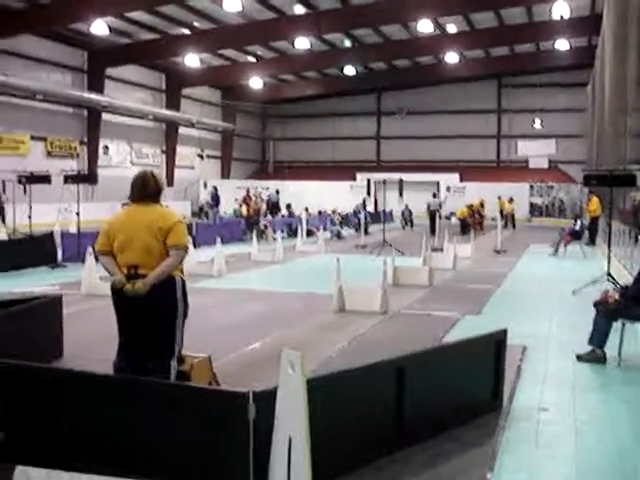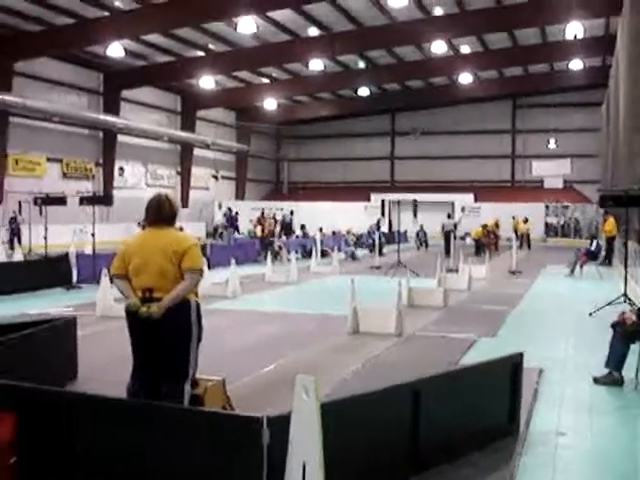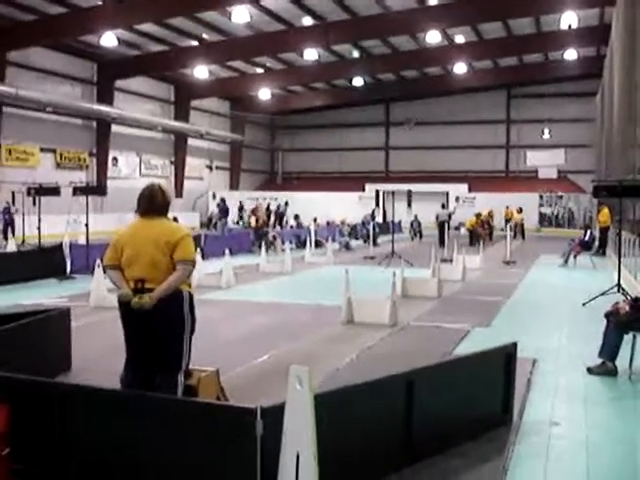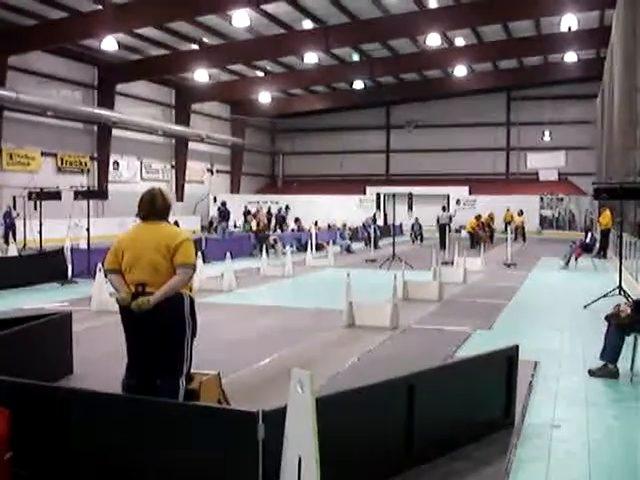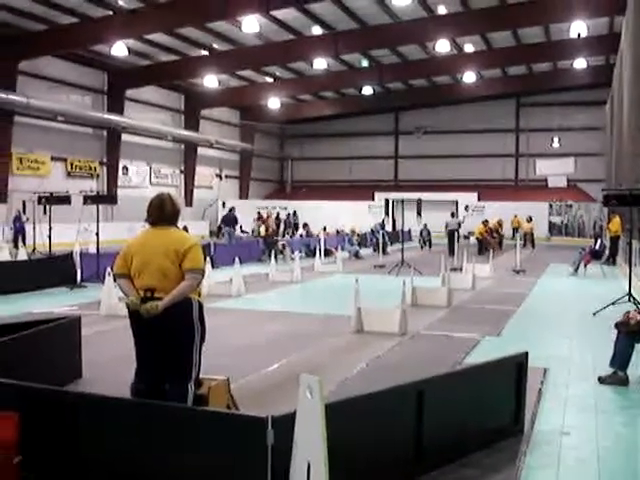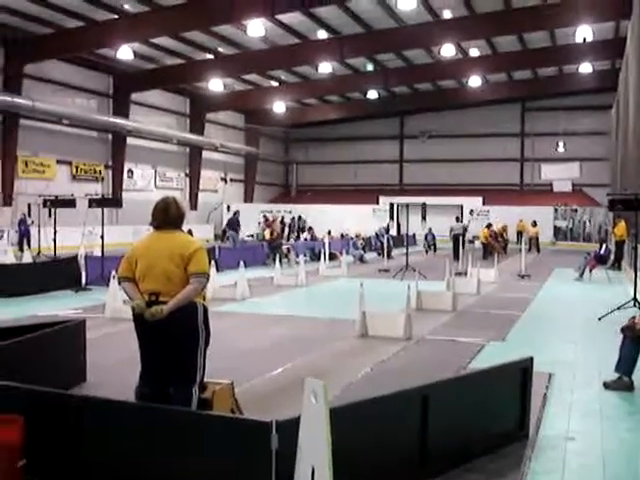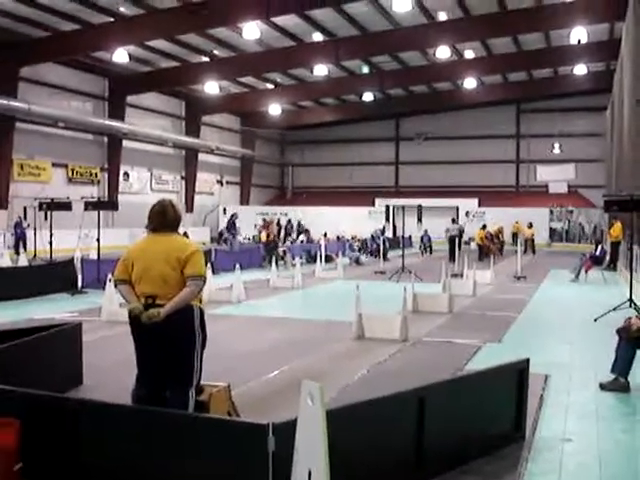
dt=0.3s
person 1, frame 1
left shoulder: (117, 219)
right shoulder: (170, 219)
left elbow: (102, 252)
right elbow: (177, 255)
left wrist: (117, 275)
right wrist: (149, 280)
left hip: (125, 290)
right hip: (162, 289)
left knee: (128, 347)
right knee: (163, 351)
person 1, frame 2
left shoulder: (132, 243)
right shoulder: (185, 242)
left elbow: (117, 275)
right elbow: (192, 279)
left wrist: (132, 298)
right wrist: (164, 304)
left hip: (139, 313)
right hip: (177, 312)
left knee: (143, 371)
right knee: (178, 374)
person 1, frame 3
left shoulder: (124, 233)
right shoulder: (177, 232)
left elbow: (111, 266)
right elbow: (184, 270)
left wrist: (125, 289)
right wrist: (156, 295)
left hip: (132, 304)
right hip: (170, 303)
left knee: (136, 362)
right knee: (171, 365)
person 1, frame 4
left shoulder: (125, 238)
right shoulder: (178, 237)
left elbow: (111, 270)
right elbow: (185, 274)
left wrist: (124, 293)
right wrist: (155, 298)
left hip: (133, 307)
right hip: (170, 306)
left knee: (137, 365)
right knee: (172, 369)
person 1, frame 5
left shoulder: (134, 242)
right shoulder: (186, 242)
left elbow: (120, 274)
right elbow: (193, 279)
left wrist: (133, 297)
right wrist: (164, 303)
left hip: (142, 312)
right hip: (179, 312)
left knee: (146, 371)
right knee: (181, 374)
person 1, frame 6
left shoulder: (139, 246)
right shoulder: (191, 245)
left elbow: (125, 278)
right elbow: (198, 283)
left wrist: (138, 300)
right wrist: (169, 307)
left hip: (147, 317)
right hip: (184, 315)
left knee: (150, 374)
right knee: (185, 378)
person 1, frame 7
left shoulder: (135, 249)
right shoulder: (188, 248)
left elbow: (121, 281)
right elbow: (195, 285)
left wrist: (135, 303)
right wrist: (166, 310)
left hip: (143, 319)
right hip: (180, 318)
left knee: (147, 377)
right knee: (182, 381)
